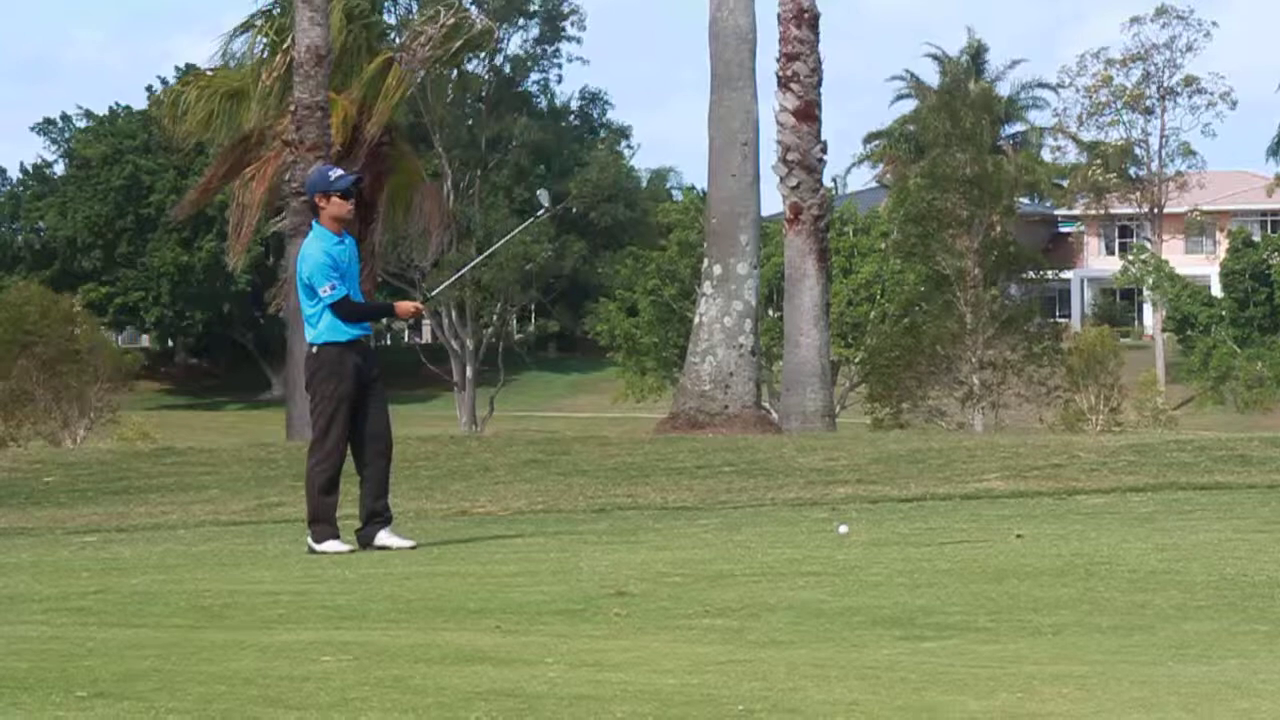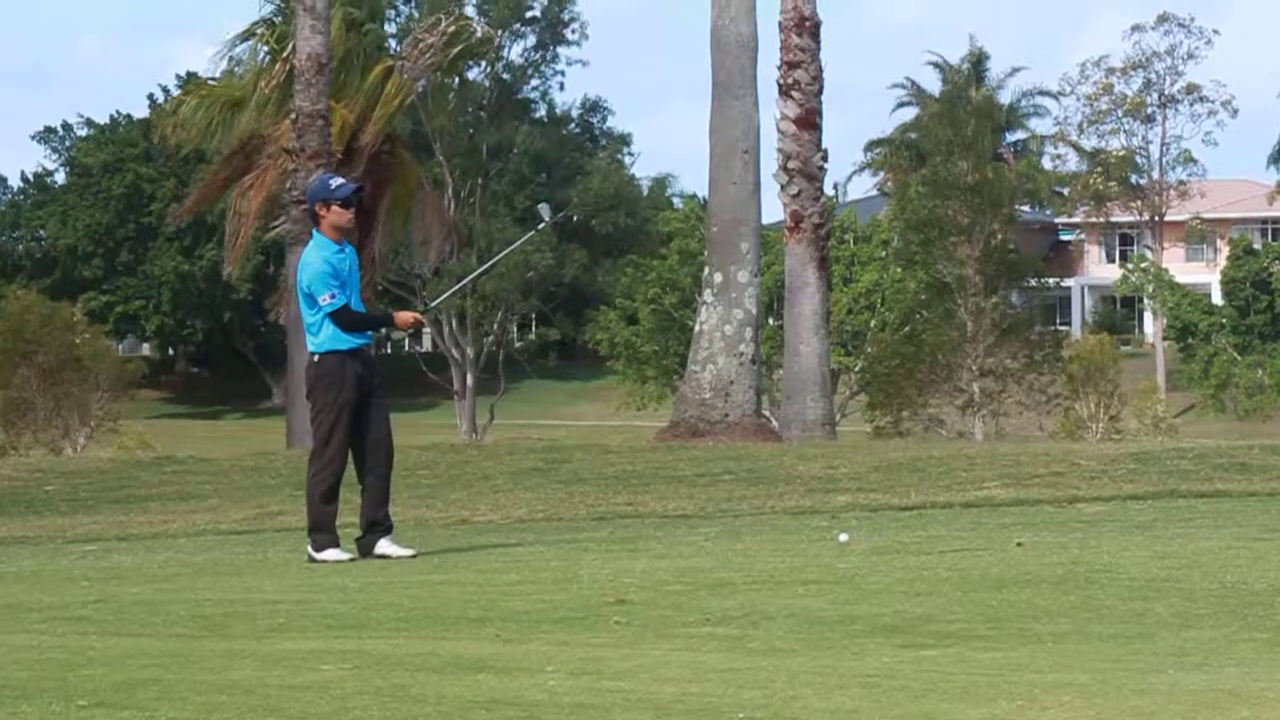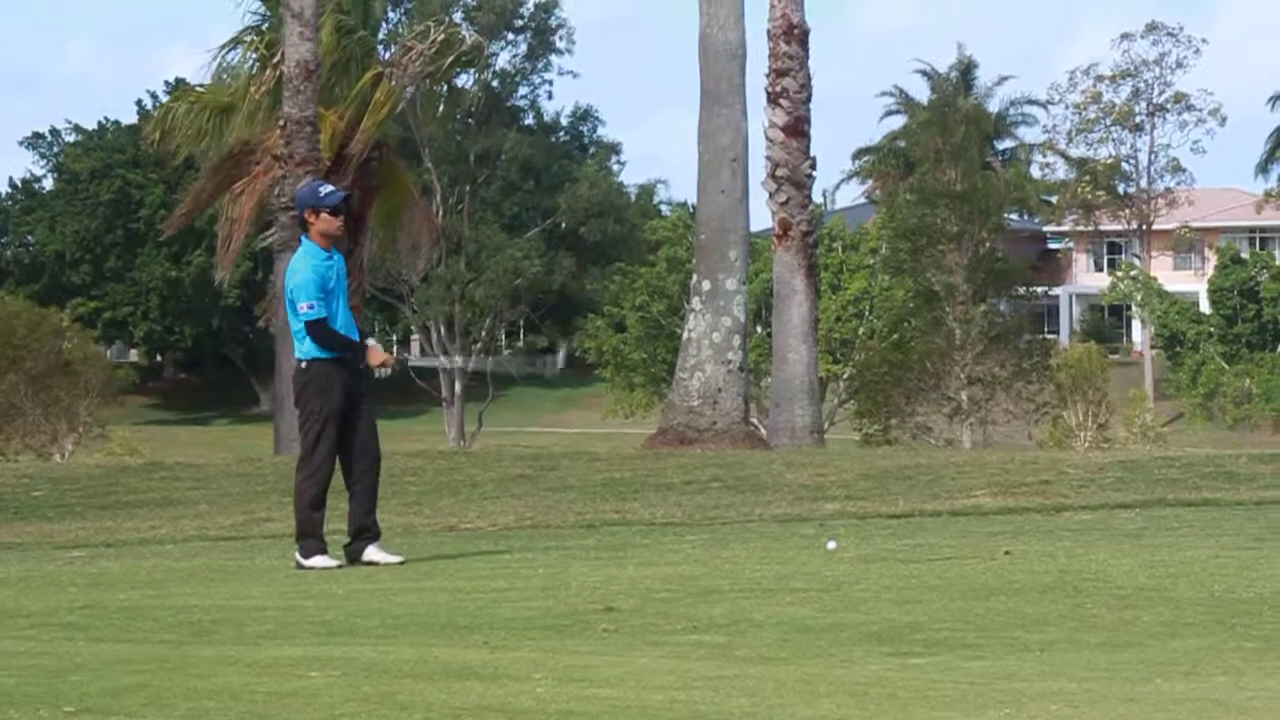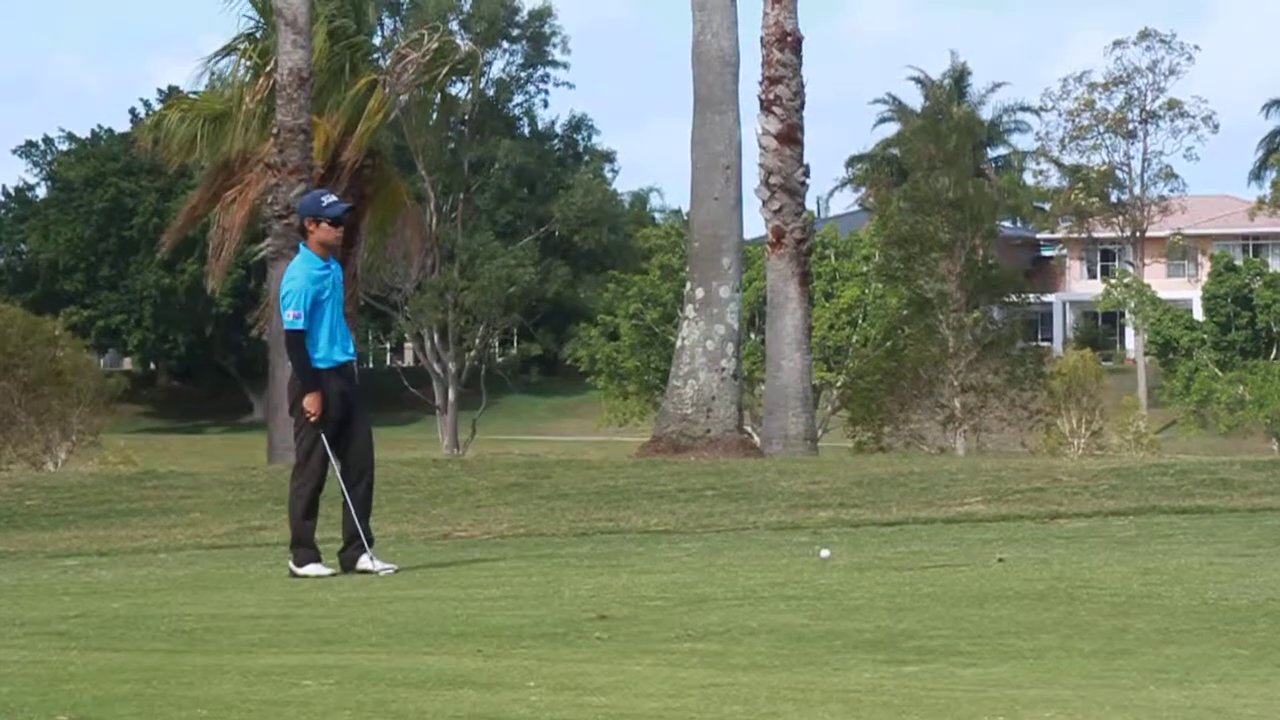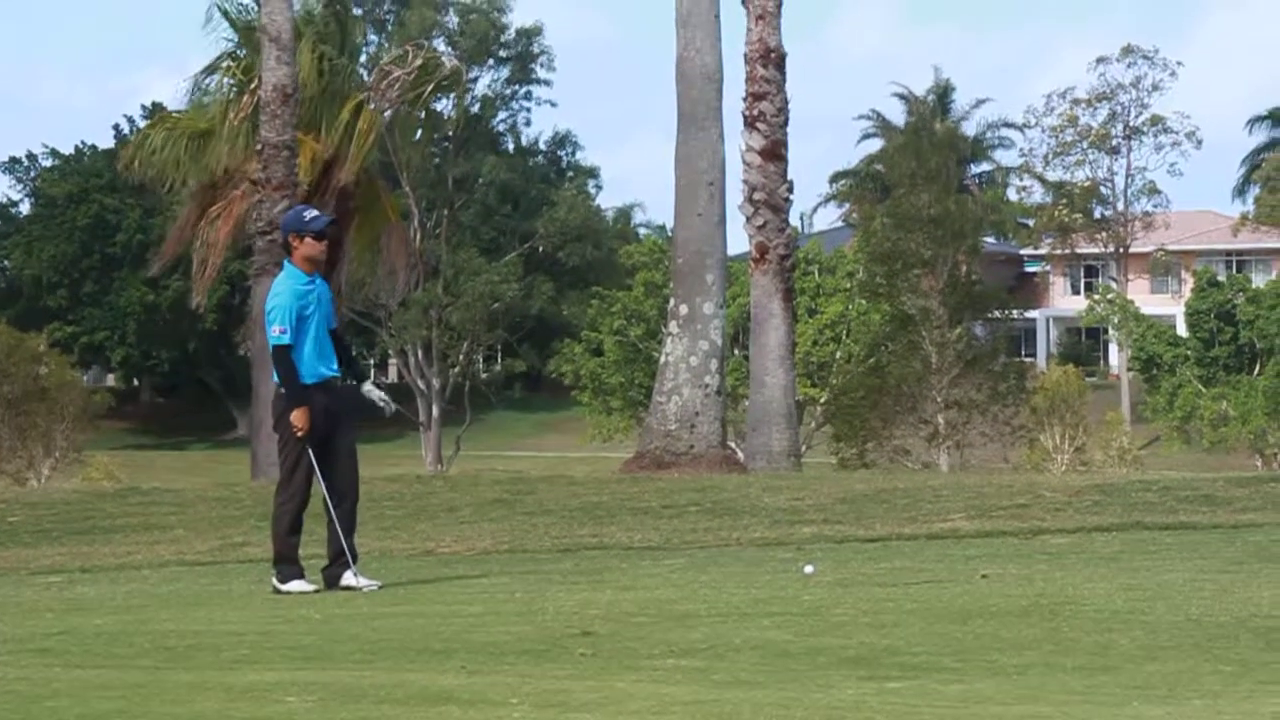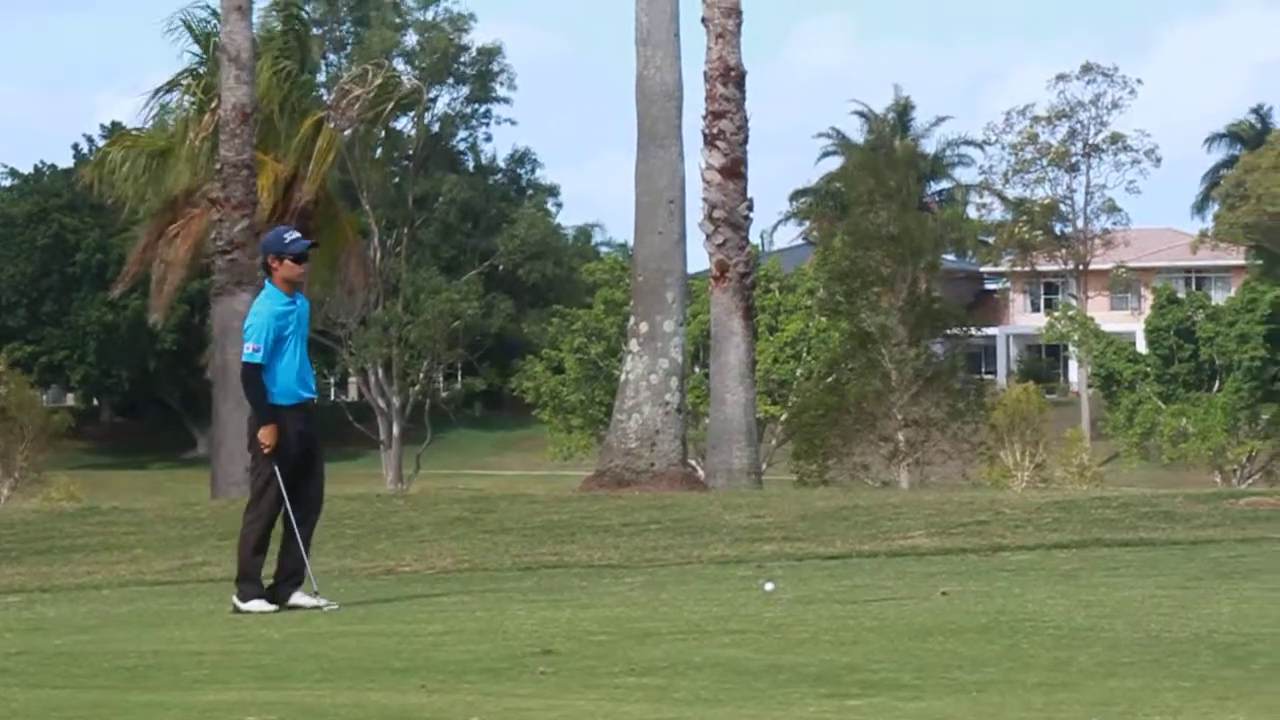
dt=0.7s
person 1, frame 1
left shoulder: (348, 242)
right shoulder: (317, 252)
right elbow: (344, 308)
left wrist: (389, 311)
right wrist: (392, 309)
left hip: (360, 351)
right hip: (331, 357)
left knee: (376, 442)
right knee: (329, 447)
left ankle: (375, 526)
right ankle: (321, 532)
person 1, frame 2
left shoulder: (348, 251)
right shoulder: (317, 261)
right elbow: (343, 318)
left wrist: (387, 323)
right wrist: (392, 320)
left hip: (362, 359)
right hip: (332, 365)
left knee: (378, 450)
right knee: (330, 455)
left ankle: (376, 535)
right ankle: (321, 541)
person 1, frame 3
left shoulder: (336, 258)
right shoulder: (305, 268)
right elbow: (318, 330)
left wrist: (366, 346)
right wrist: (364, 350)
left hip: (349, 369)
right hip: (320, 372)
left knee: (365, 456)
right knee: (317, 462)
left ankle: (363, 541)
right ankle: (309, 548)
person 1, frame 4
left shoulder: (334, 267)
right shoulder: (300, 276)
right elbow: (293, 339)
right wrist: (310, 390)
left hip: (344, 376)
right hip: (316, 382)
left knee: (360, 465)
right knee: (311, 471)
left ankle: (356, 550)
right ankle: (303, 555)
person 1, frame 5
left shoulder: (320, 285)
right shoulder: (286, 291)
right elbow: (281, 354)
left wrist: (363, 382)
right wrist: (298, 405)
left hip: (331, 392)
right hip: (299, 398)
left knee: (344, 483)
right knee: (296, 488)
left ankle: (340, 568)
right ankle: (286, 572)
person 1, frame 6
left shoulder: (301, 304)
right shoulder: (266, 310)
right elbow: (251, 372)
right wrist: (266, 423)
left hip: (302, 414)
right hip: (277, 418)
left knee: (308, 504)
right knee: (265, 506)
left ankle: (287, 587)
right ankle: (247, 592)
